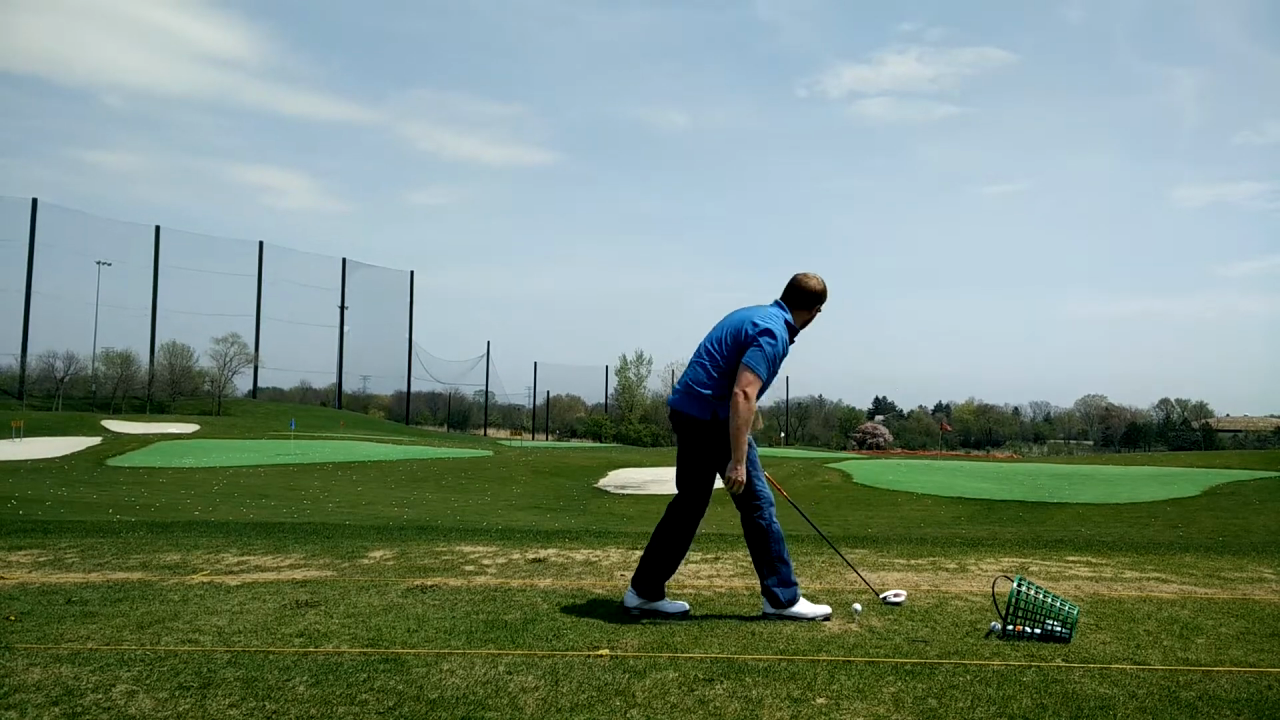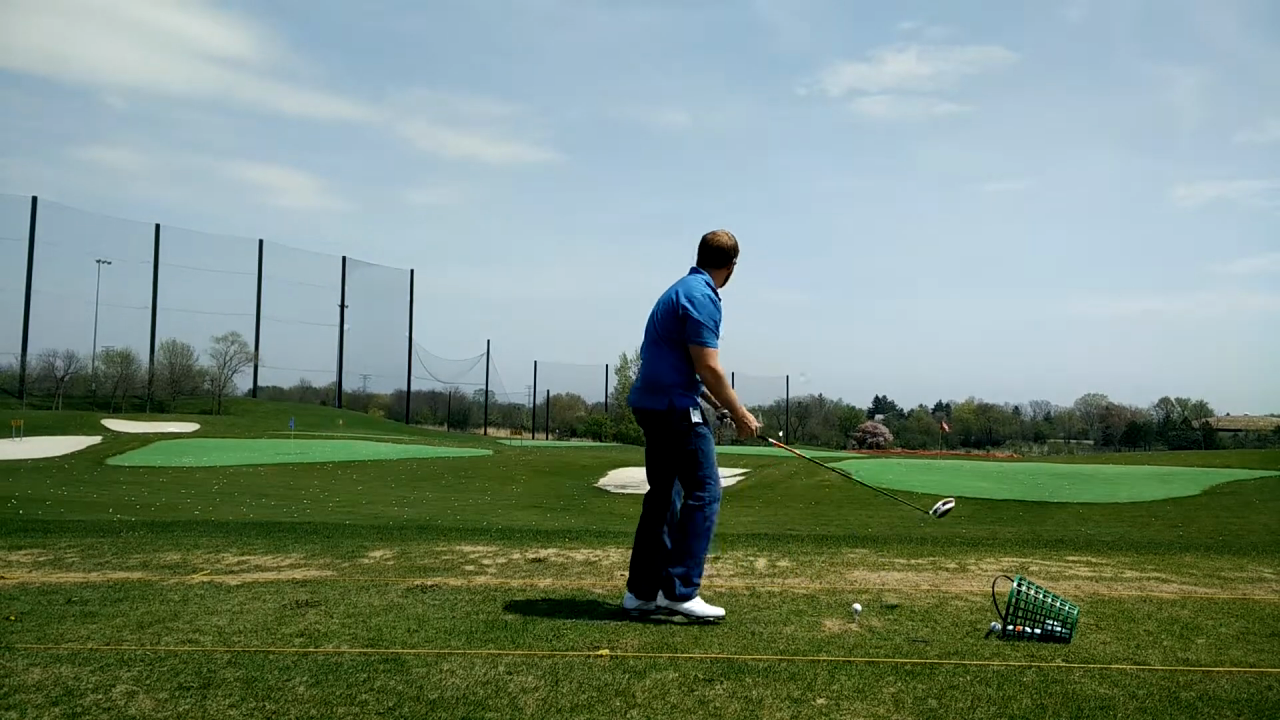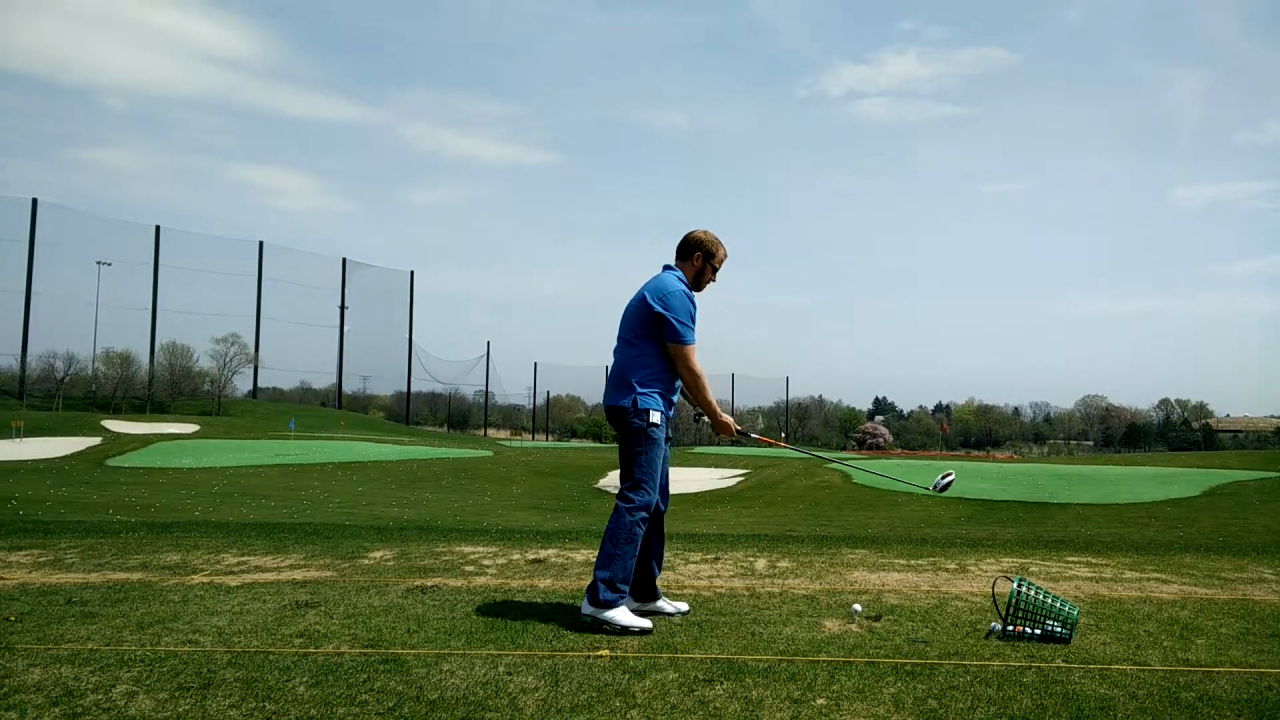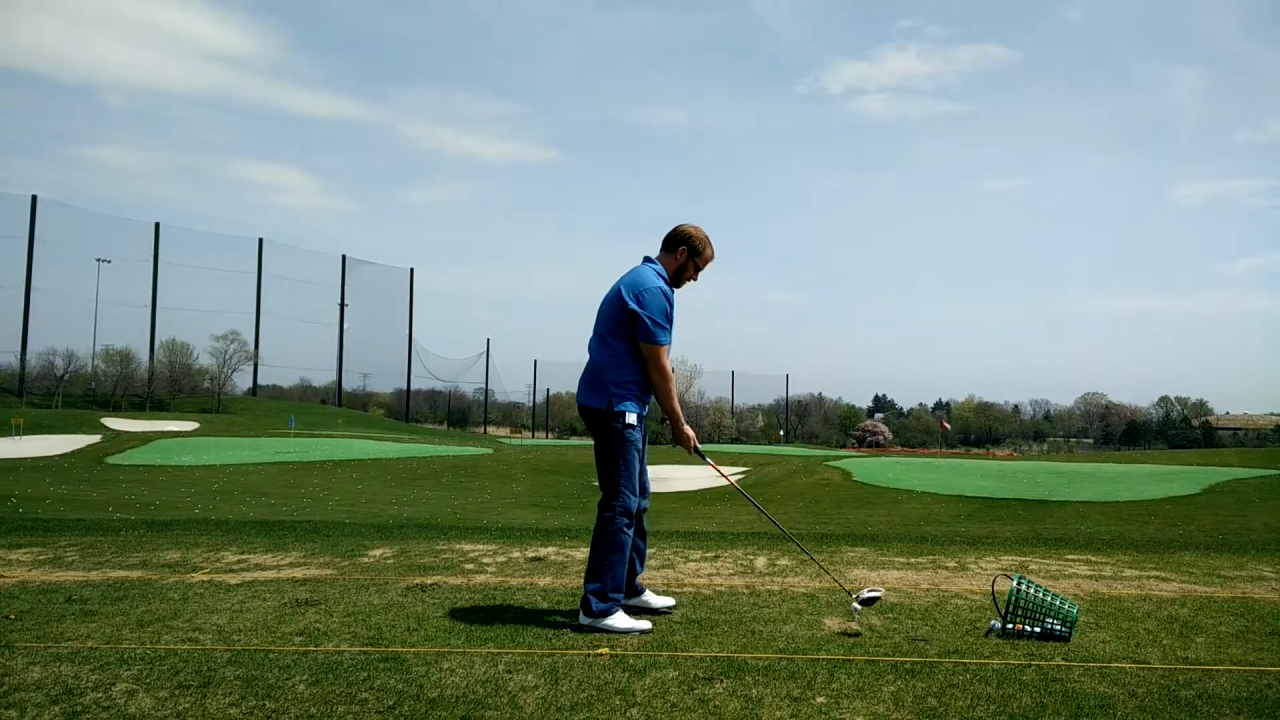
dt=0.4s
person 1, frame 1
left shoulder: (756, 314)
right shoulder: (775, 333)
right elbow: (743, 395)
right wrist: (737, 460)
left hip: (687, 409)
right hip: (711, 415)
left knee: (690, 503)
right knee: (757, 503)
left ankle: (644, 590)
right ankle: (782, 598)
person 1, frame 2
left shoulder: (684, 289)
right shoulder: (702, 297)
right elbow: (708, 368)
left wrist: (720, 406)
right wrist: (740, 414)
left hip: (651, 404)
right hip: (674, 407)
left knee: (663, 497)
right knee: (703, 493)
left ankle: (643, 590)
right ankle: (680, 591)
person 1, frame 3
left shoulder: (662, 287)
right shoulder: (675, 292)
right elbow: (688, 367)
left wrist: (703, 409)
right wrist: (715, 414)
left hip: (639, 405)
right hip: (641, 406)
left knee: (653, 501)
right knee: (638, 499)
left ankle: (643, 592)
right ankle: (604, 597)
person 1, frame 4
left shoulder: (642, 280)
right shoulder: (653, 288)
right elbow: (658, 369)
left wrist: (674, 420)
right wrist: (679, 425)
left hip: (616, 404)
right hip: (616, 407)
left knee: (633, 500)
right knee: (620, 504)
left ankle: (627, 587)
right ankle: (599, 606)
